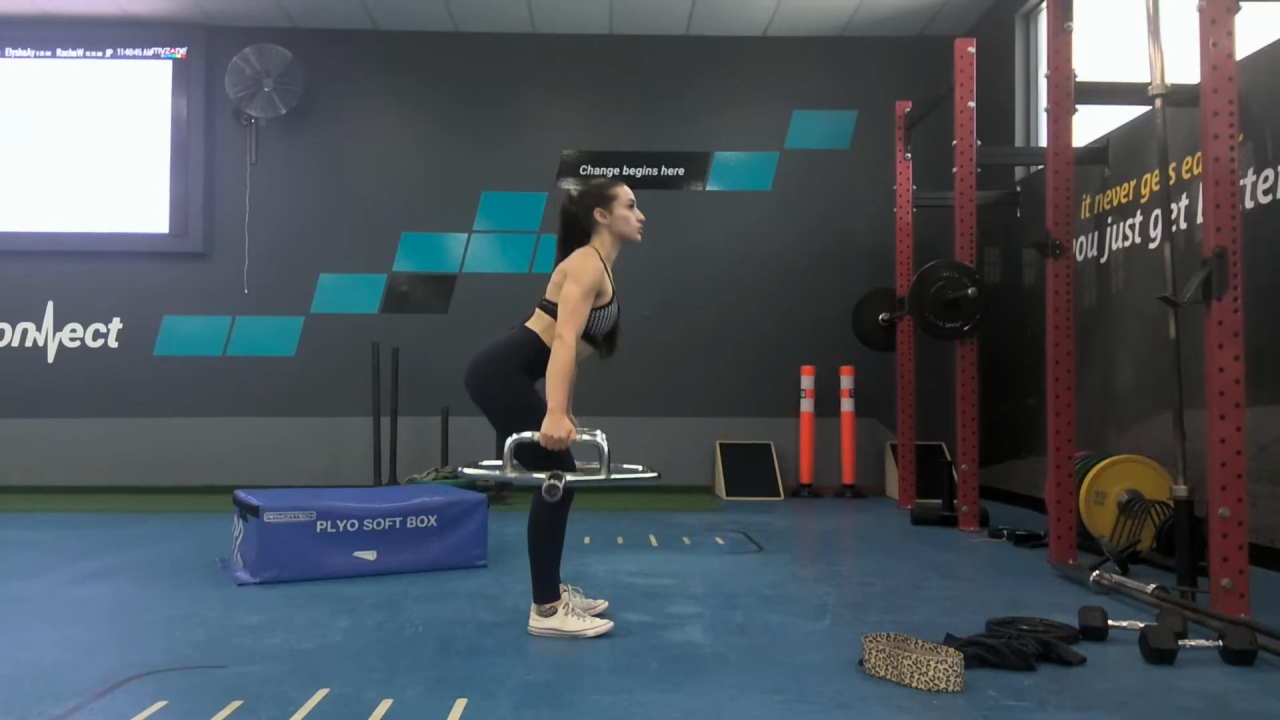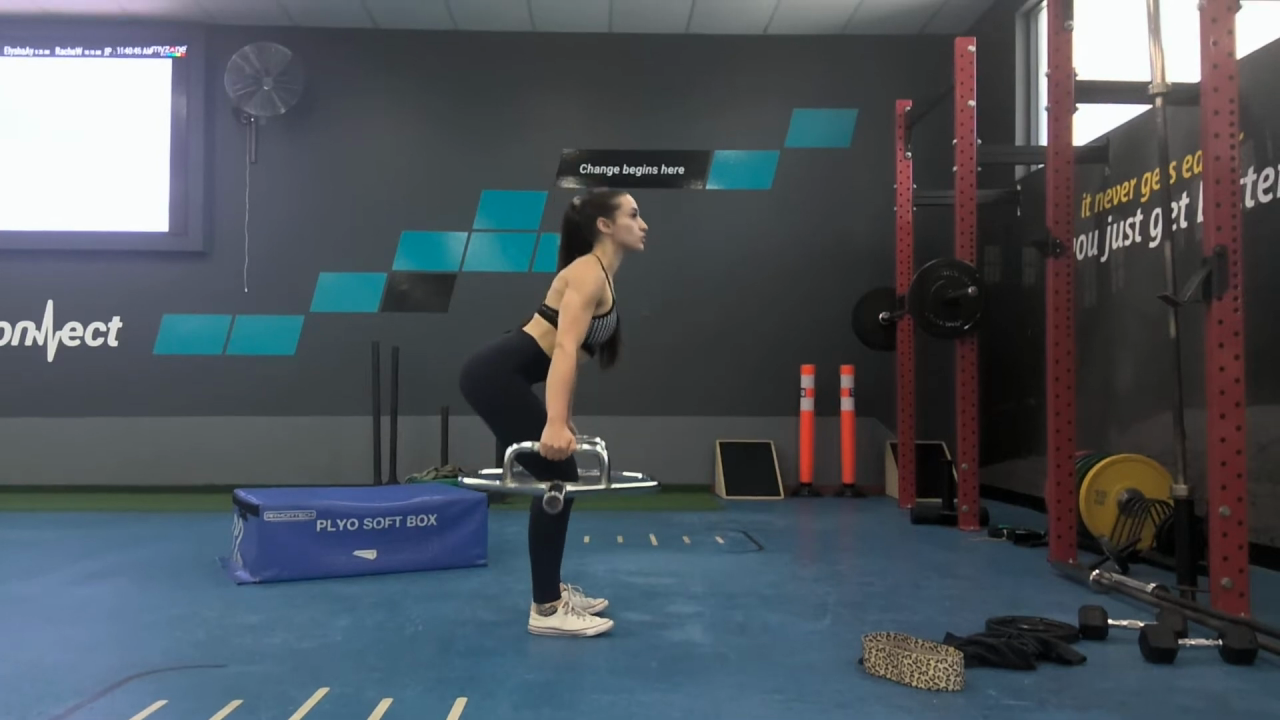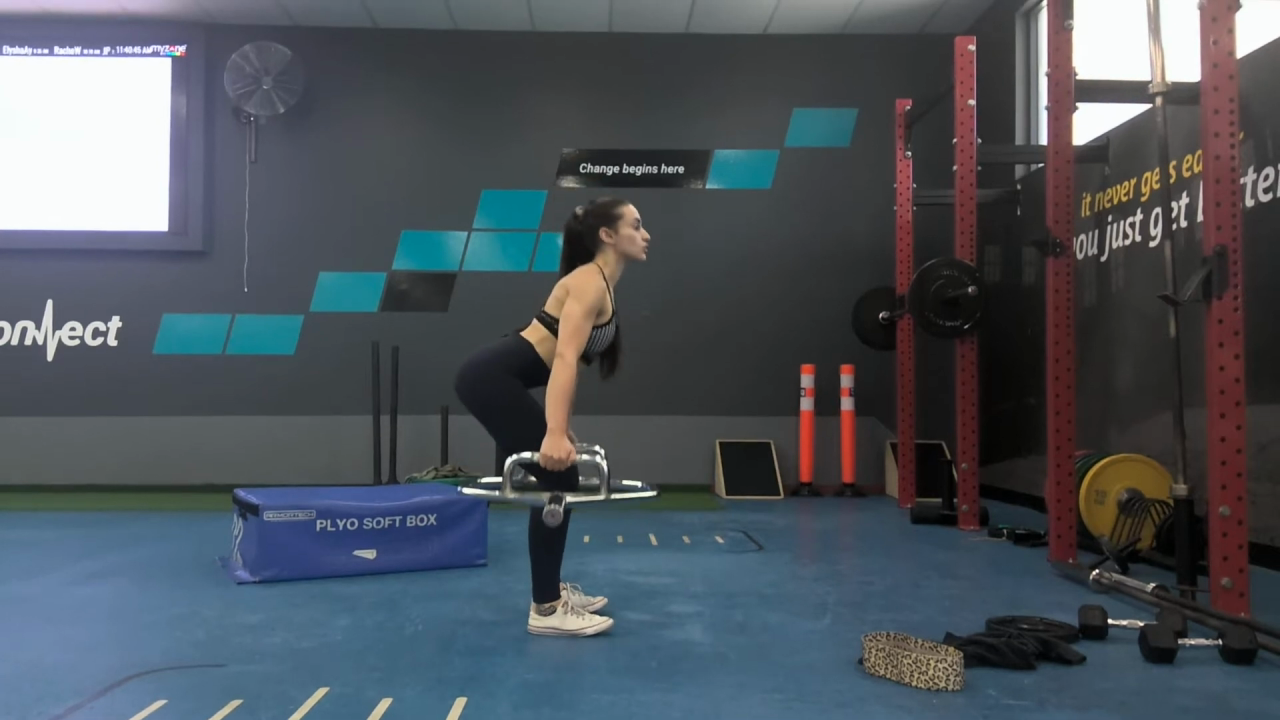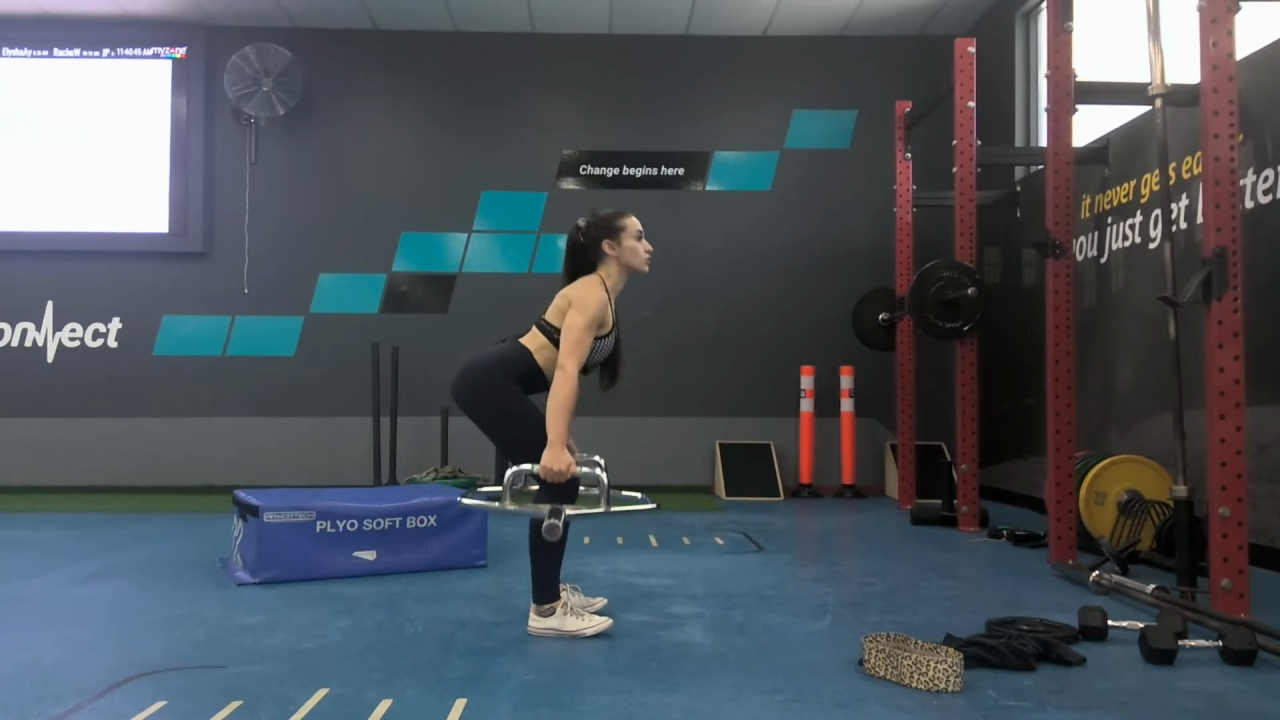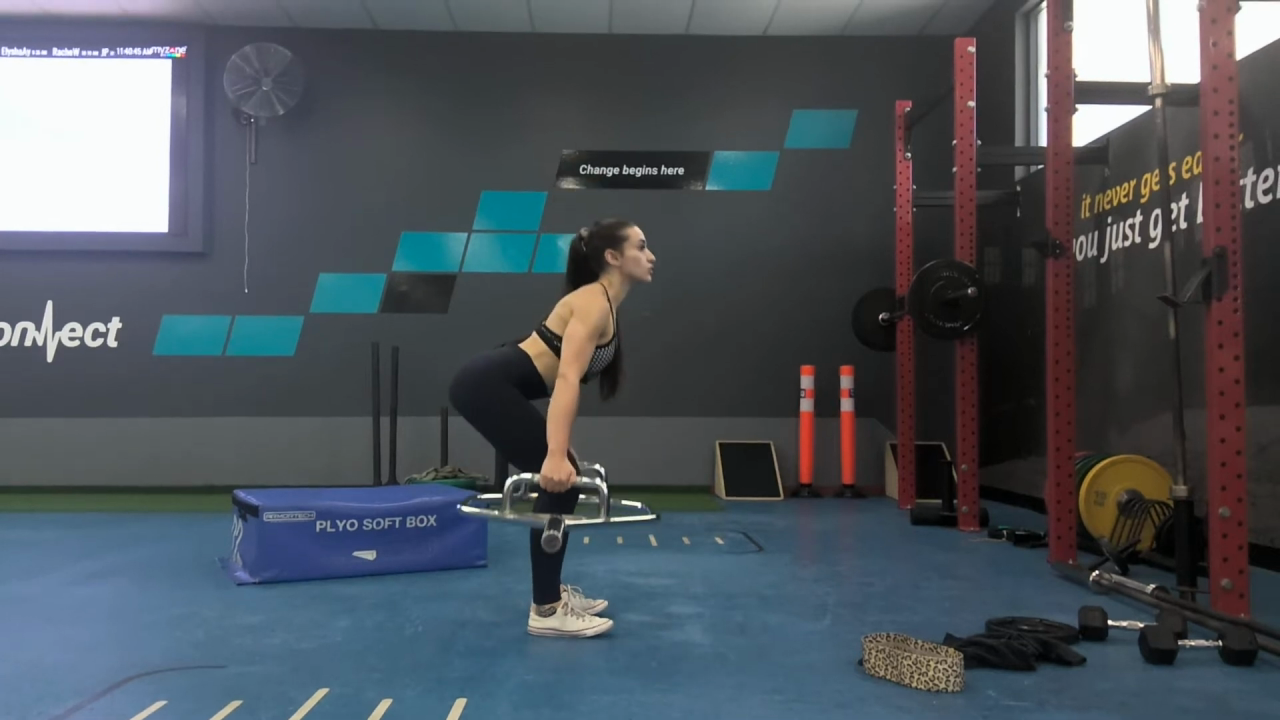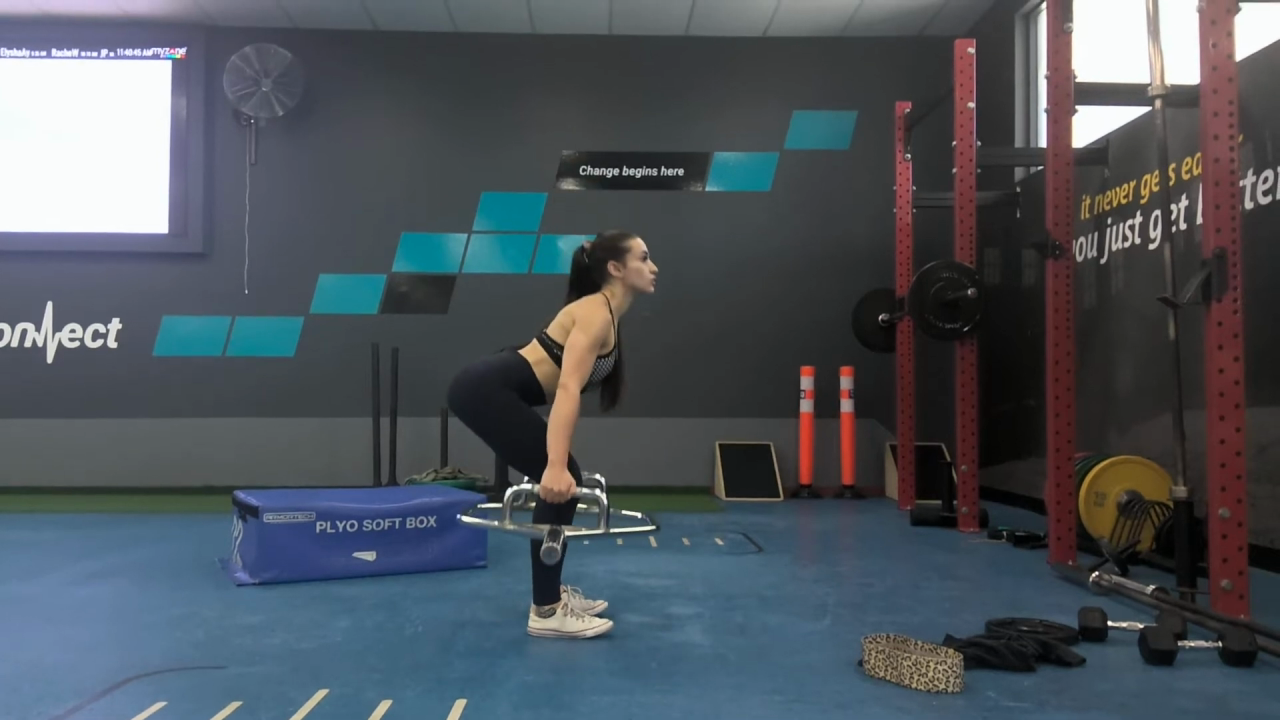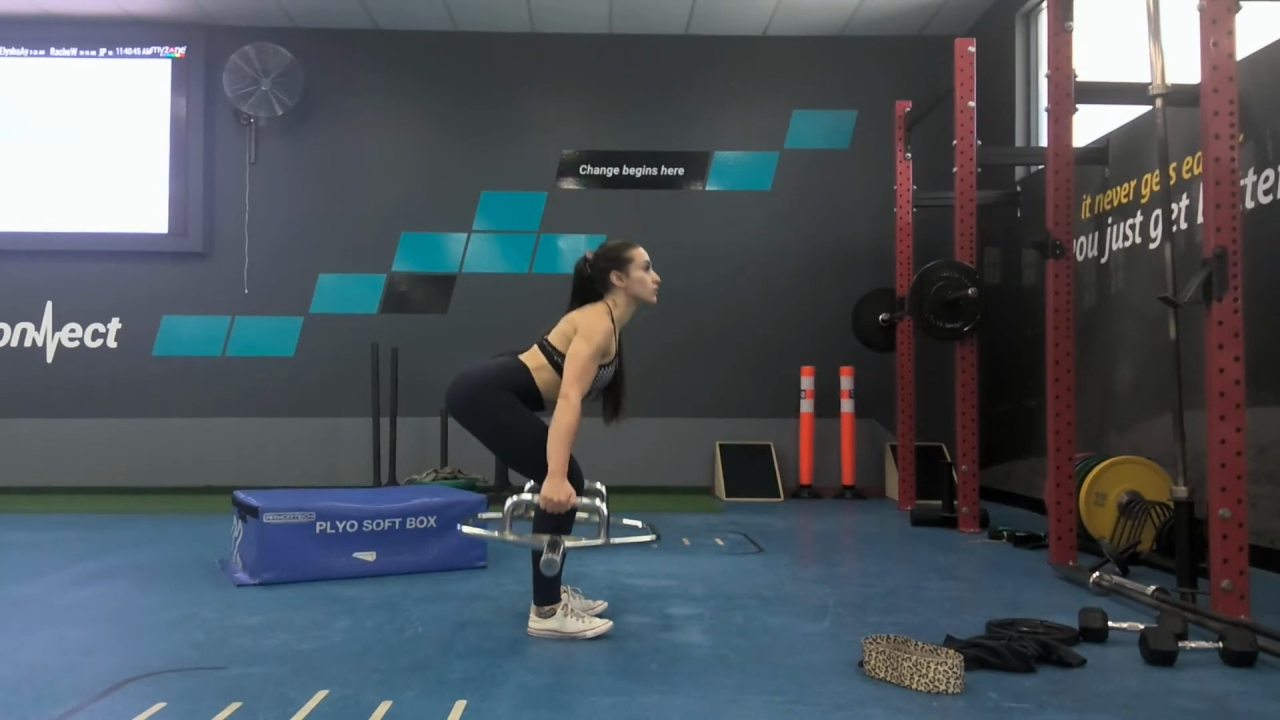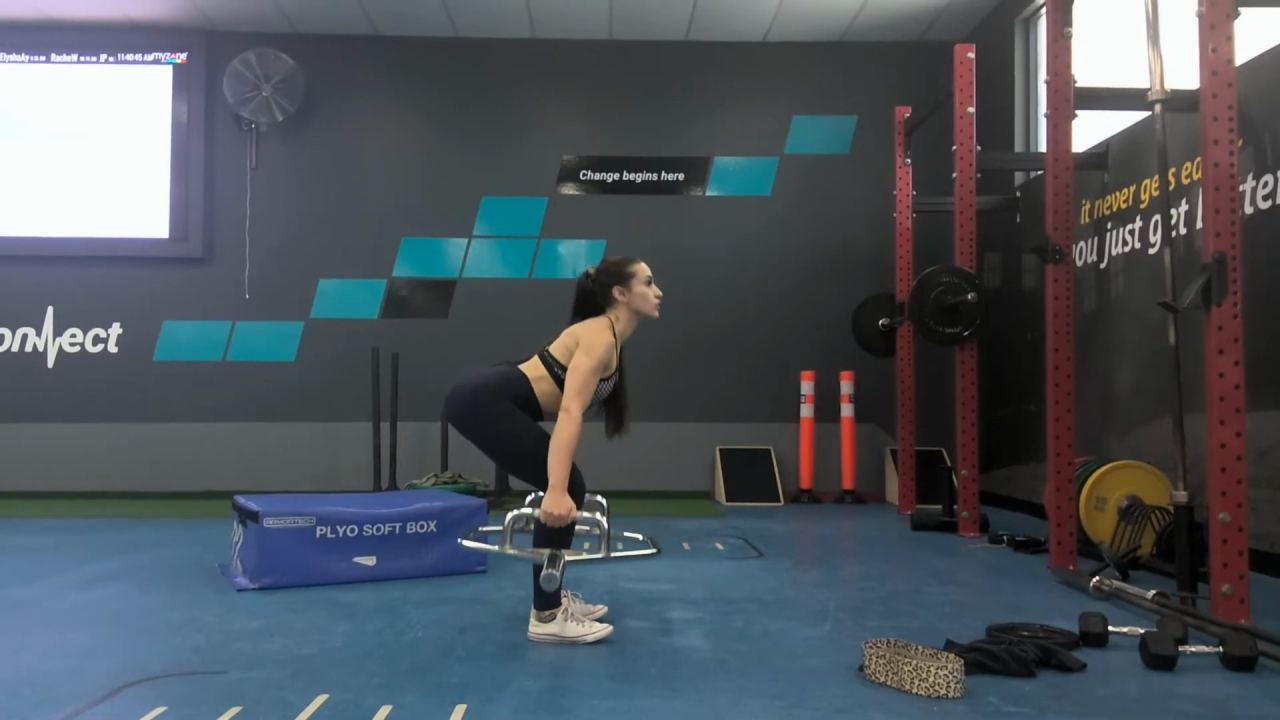
dt=0.1s
person 1, frame 1
left shoulder: (598, 267)
right shoulder: (587, 264)
left elbow: (570, 345)
right elbow: (564, 340)
left wrist: (564, 412)
right wrist: (554, 415)
left hip: (505, 374)
right hip: (499, 374)
left knee: (558, 478)
right knee: (555, 478)
left ankle: (552, 591)
right ankle: (547, 611)
person 1, frame 2
left shoulder: (597, 274)
right shoulder: (589, 273)
left elbow: (567, 352)
right elbow: (564, 349)
left wrist: (564, 419)
right wrist: (554, 424)
left hip: (503, 376)
right hip: (496, 376)
left knee: (560, 479)
right knee: (556, 480)
left ankle: (552, 590)
right ankle: (546, 609)
person 1, frame 3
left shoulder: (600, 285)
right shoulder: (591, 282)
left elbow: (567, 359)
right elbow: (564, 358)
left wrist: (561, 427)
right wrist: (554, 434)
left hip: (494, 378)
right hip: (491, 380)
left knee: (560, 474)
right knee: (557, 476)
left ankle: (551, 589)
right ankle: (546, 610)
person 1, frame 4
left shoulder: (600, 295)
right shoulder: (592, 293)
left elbow: (565, 370)
right elbow: (565, 370)
left wrist: (561, 438)
right wrist: (554, 447)
left hip: (495, 382)
right hip: (488, 384)
left knee: (561, 481)
right knee: (558, 481)
left ankle: (551, 590)
right ankle: (546, 610)
person 1, frame 5
left shoulder: (602, 305)
right shoulder: (595, 303)
left elbow: (566, 379)
right elbow: (566, 380)
left wrist: (559, 450)
right wrist: (556, 456)
left hip: (490, 384)
right hip: (486, 386)
left knee: (563, 480)
right knee: (560, 481)
left ankle: (552, 590)
right ankle: (547, 610)
person 1, frame 6
left shoulder: (602, 314)
right shoulder: (597, 314)
left elbow: (567, 388)
right elbow: (567, 391)
left wrist: (560, 460)
right wrist: (556, 468)
left hip: (491, 389)
right hip: (485, 391)
left knee: (565, 483)
right knee: (561, 487)
left ankle: (552, 591)
right ankle: (546, 611)
person 1, frame 7
left shoulder: (605, 325)
right shoulder: (598, 323)
left elbow: (568, 397)
right elbow: (568, 400)
left wrist: (559, 470)
right wrist: (555, 478)
left hip: (486, 392)
right hip: (482, 395)
left knee: (566, 480)
right knee: (564, 487)
left ankle: (551, 590)
right ankle: (547, 611)
person 1, frame 8
left shoulder: (605, 337)
right shoulder: (600, 337)
left elbow: (569, 410)
right elbow: (569, 413)
left wrist: (561, 484)
right wrist: (556, 492)
left hip: (487, 401)
right hip: (482, 403)
left knee: (568, 487)
right knee: (566, 495)
left ankle: (552, 596)
right ankle: (547, 615)
